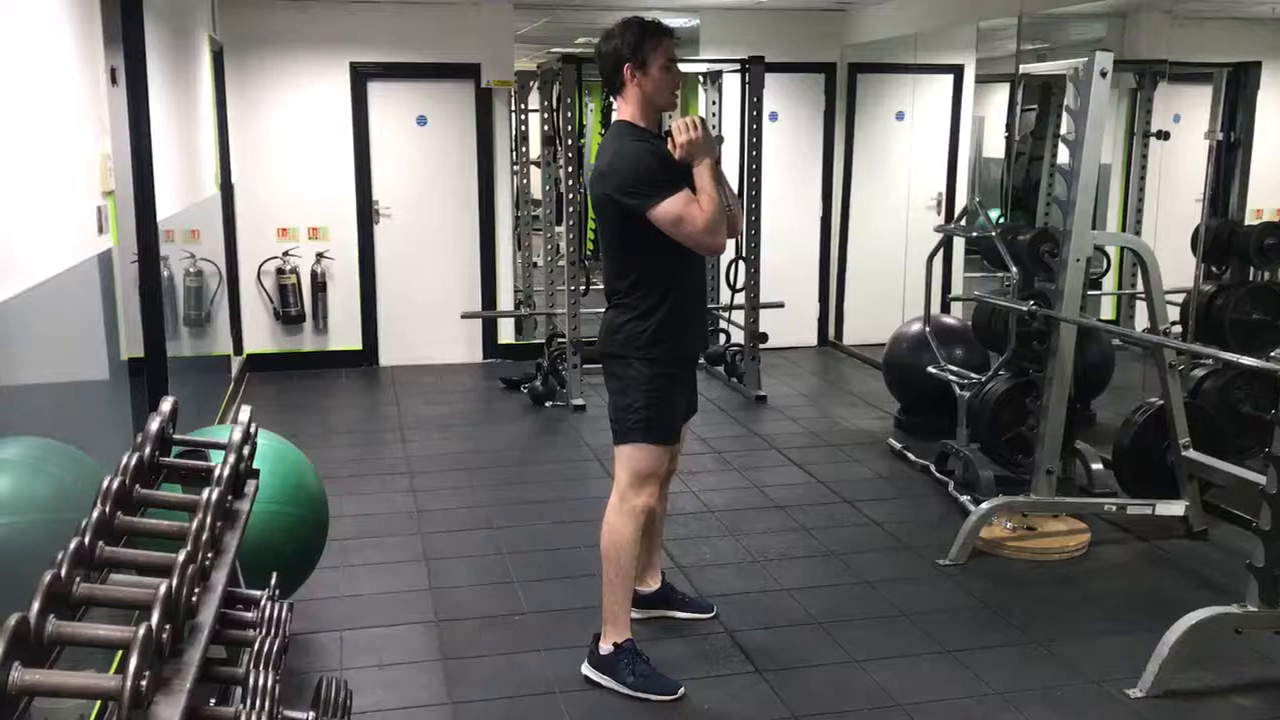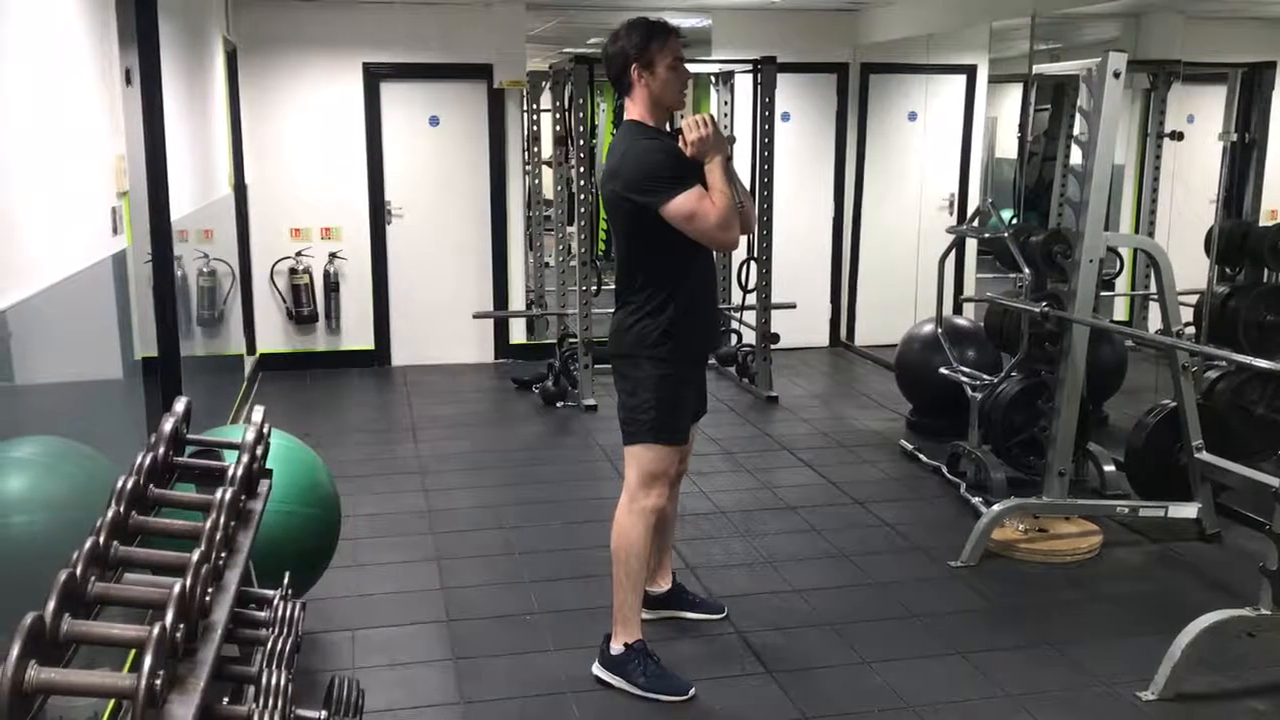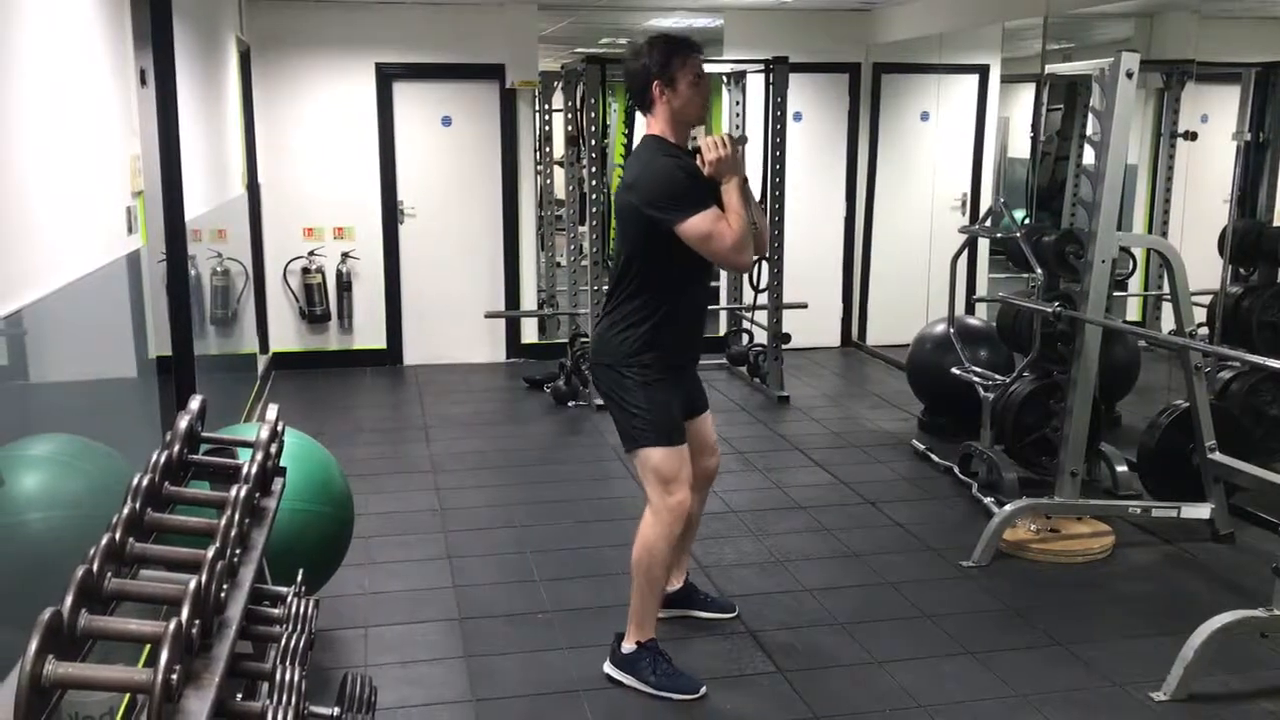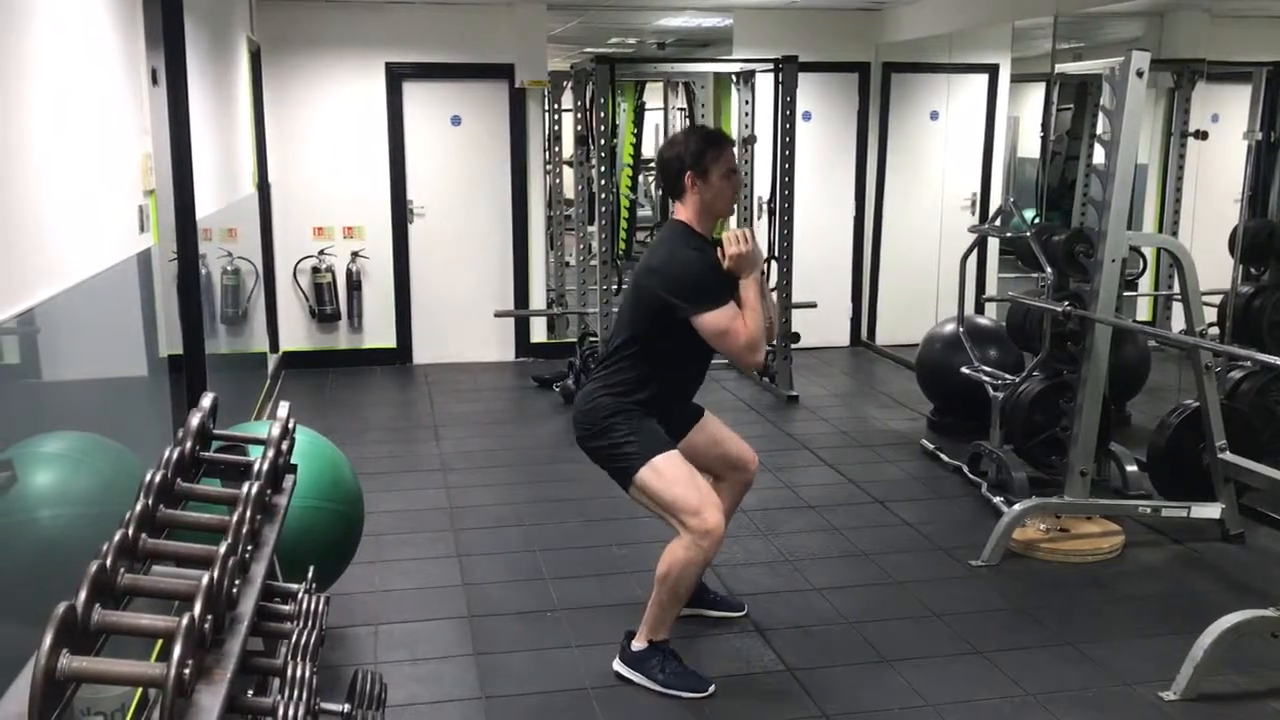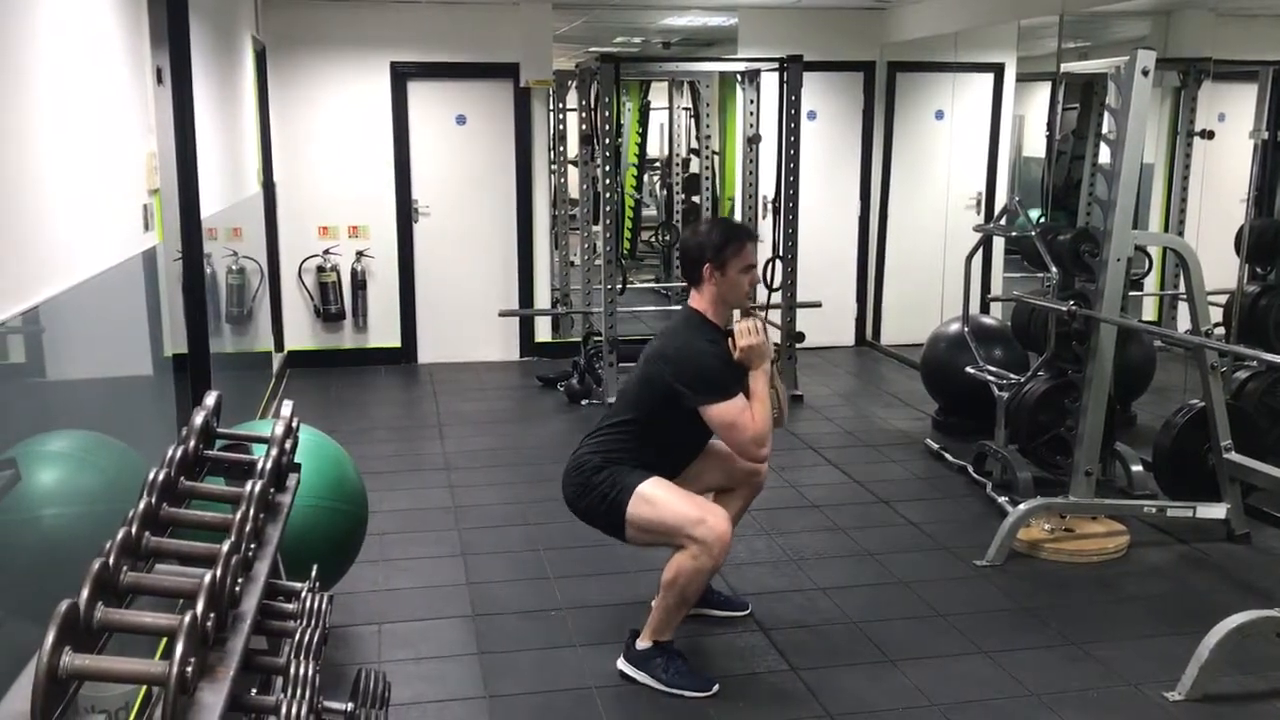
dt=1s
person 1, frame 1
left shoulder: (658, 146)
right shoulder: (629, 157)
left elbow: (731, 223)
right elbow: (708, 235)
left wrist: (704, 163)
right wrist: (703, 164)
left hip: (669, 340)
right hip: (643, 347)
left knee: (660, 473)
right knee: (636, 491)
left ankle: (648, 587)
right ankle: (611, 648)
person 1, frame 2
left shoulder: (669, 146)
right shoulder: (641, 157)
left elbow: (744, 221)
right elbow: (721, 231)
left wrist: (717, 160)
right wrist: (713, 160)
left hip: (679, 339)
right hip: (653, 346)
left knee: (671, 474)
right knee: (647, 490)
left ankle: (660, 587)
right ankle: (622, 649)
person 1, frame 3
left shoulder: (684, 163)
right shoulder: (659, 173)
left elbow: (756, 243)
right elbow: (735, 254)
left wrist: (732, 181)
right wrist: (730, 181)
left hip: (666, 350)
right hip: (634, 358)
left knee: (703, 467)
right knee: (673, 497)
left ankle: (674, 587)
right ankle: (634, 649)
person 1, frame 4
left shoulder: (701, 248)
right shoulder: (681, 262)
left elbow: (762, 333)
right elbow: (749, 353)
left wrist: (748, 273)
right wrist: (747, 275)
left hip: (656, 401)
right hip: (614, 414)
left knee: (741, 466)
right knee: (704, 523)
left ankle: (685, 586)
right ankle: (643, 649)
person 1, frame 5
left shoulder: (707, 332)
right shoulder: (694, 351)
left elbow: (764, 430)
right elbow: (757, 443)
left wrist: (754, 362)
right wrist: (759, 367)
left hip: (641, 462)
right hip: (600, 478)
left knee: (750, 474)
right knee: (711, 531)
left ankle: (688, 587)
right ankle: (647, 649)
